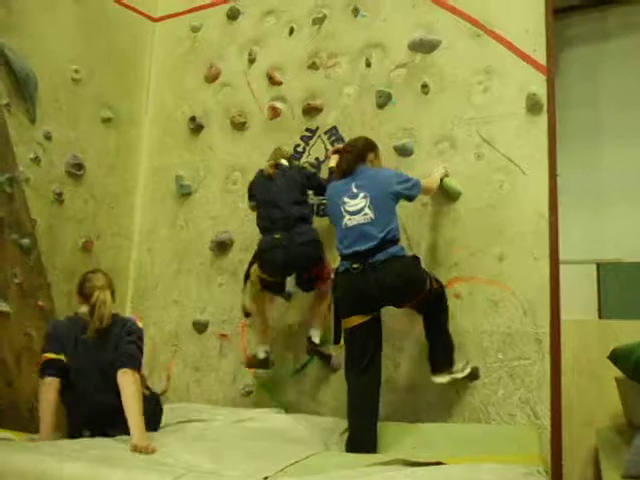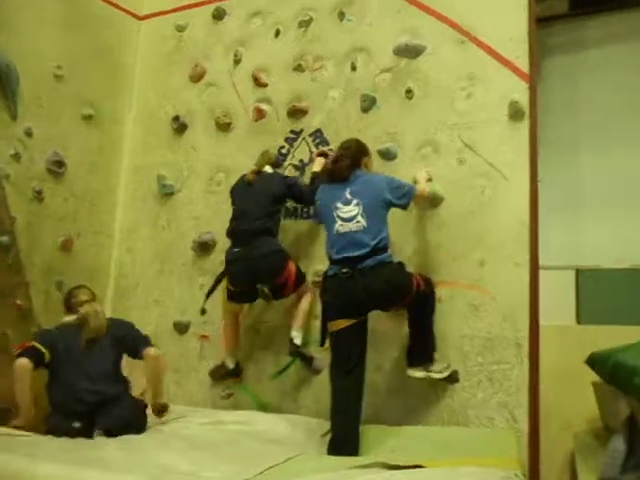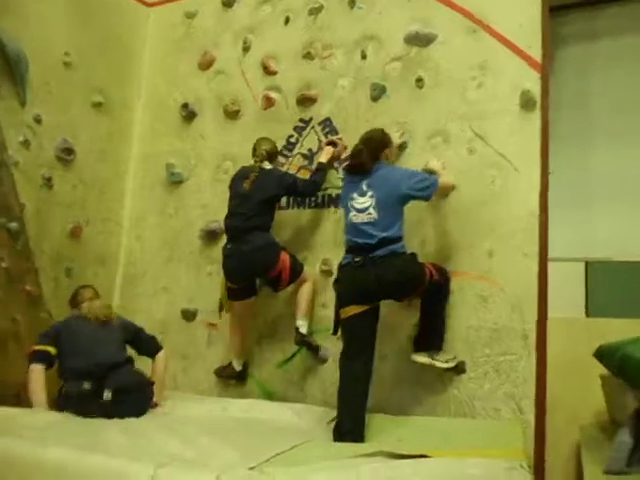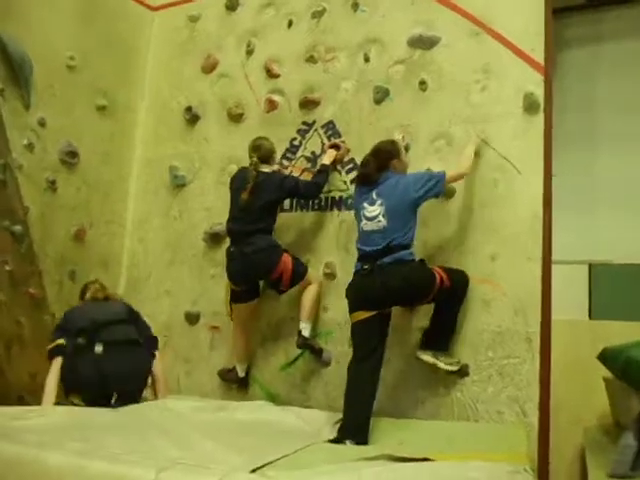
dt=0.3s
person 1, frame 1
left shoulder: (333, 190)
right shoulder: (386, 177)
right elbow: (429, 187)
right wrist: (438, 173)
left hip: (351, 283)
right hip: (392, 272)
left knee: (360, 369)
right knee: (433, 292)
left ankle: (360, 447)
right ankle: (442, 364)
person 1, frame 2
left shoulder: (324, 192)
right shoulder: (379, 183)
right elbow: (423, 193)
right wrist: (423, 178)
left hip: (339, 287)
right hip: (380, 278)
left knee: (345, 371)
right knee: (423, 289)
left ankle: (342, 450)
right ankle: (421, 361)
person 1, frame 3
left shoulder: (351, 178)
right shoulder: (398, 177)
right elbow: (448, 187)
left wrist: (386, 146)
right wrist: (436, 172)
left hip: (353, 277)
right hip: (391, 269)
left knee: (355, 357)
right knee: (439, 278)
left ankle: (347, 435)
right ankle: (428, 347)
person 1, frame 4
left shoulder: (362, 188)
right shoulder: (407, 184)
right elbow: (463, 171)
left wrist: (392, 147)
right wrist: (471, 147)
left hip: (364, 283)
right hip: (401, 277)
left knee: (364, 361)
right knee: (457, 280)
left ankle: (351, 435)
right ankle: (434, 347)
person 2, frame 1
left shoulder: (257, 180)
right shoulder: (299, 172)
left elbow: (255, 205)
right elbow: (327, 189)
right wrist: (332, 166)
left hip: (273, 247)
right hip: (305, 242)
left knee: (258, 301)
right knee: (325, 287)
left ankle: (263, 353)
right ankle: (314, 340)
person 2, frame 2
left shoulder: (240, 184)
right shoulder: (281, 181)
right elbow: (309, 197)
right wrist: (316, 170)
left hip: (238, 257)
right hip: (267, 254)
left knee: (231, 313)
right knee: (306, 291)
left ankle: (230, 366)
right ankle: (296, 342)
person 2, frame 3
left shoulder: (239, 176)
right shoulder: (277, 178)
right elbow: (311, 187)
right wrist: (324, 159)
left hip: (233, 253)
right hip: (261, 249)
left knee: (237, 316)
right knee: (306, 279)
left ankle: (237, 367)
right ankle: (302, 331)
person 2, frame 4
left shoulder: (239, 177)
right shoulder: (278, 181)
right elbow: (312, 188)
right wrist: (327, 161)
left hip: (236, 256)
right hip: (263, 252)
left knee: (241, 321)
right knee: (312, 281)
left ankle: (240, 373)
right ankle: (305, 335)
person 3, frame 1
left shoulder: (60, 330)
right shoulder: (128, 328)
left elbow: (50, 380)
right elbow: (127, 375)
left wrist: (45, 439)
right wrist: (139, 434)
left hip: (82, 434)
right hip: (127, 429)
person 3, frame 2
left shoulder: (49, 336)
right shoulder: (117, 328)
left elbow: (22, 364)
right elbow: (152, 354)
left wrist: (25, 416)
right wrist: (157, 399)
left hip: (68, 431)
right hip: (117, 427)
person 3, frame 3
left shoulder: (58, 329)
right shoulder: (121, 324)
left elbow: (36, 368)
right elbow: (159, 353)
right wrist: (157, 396)
left hip: (79, 404)
right hip: (126, 403)
person 3, frame 4
left shoulder: (69, 316)
right shoulder: (125, 309)
left elbow: (57, 362)
right elbow: (153, 353)
left hip: (82, 366)
right hip: (126, 360)
